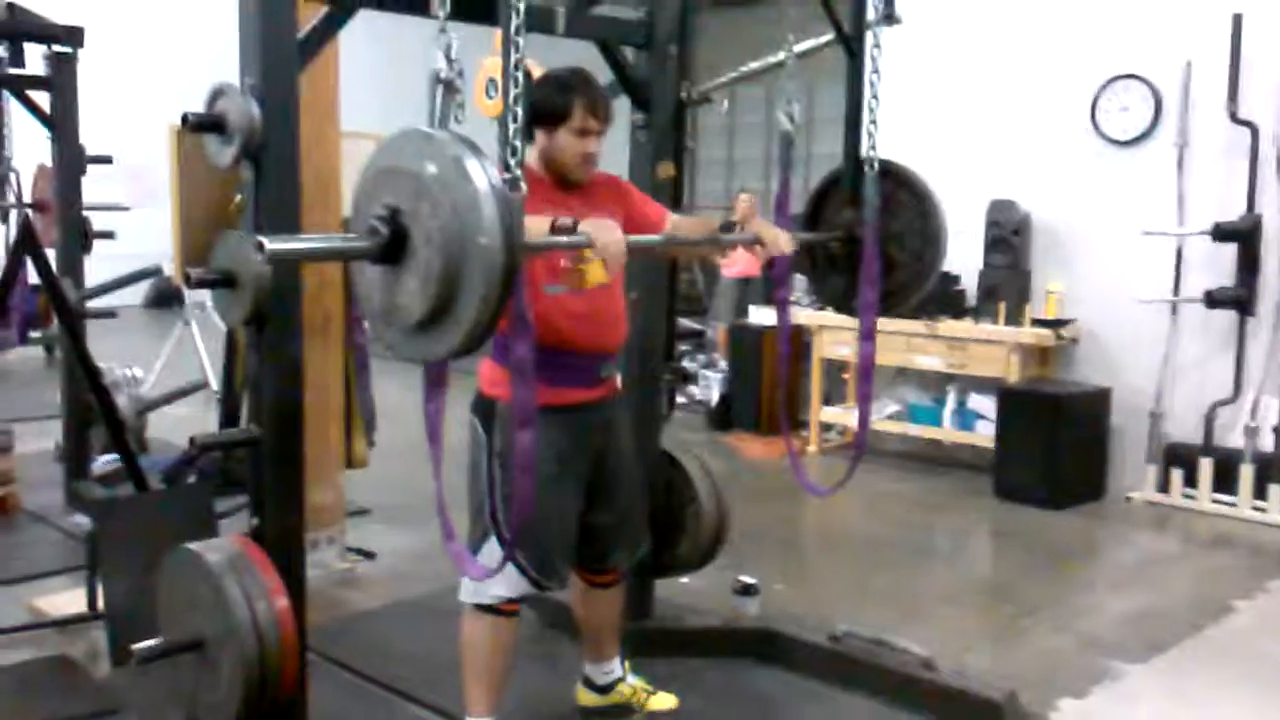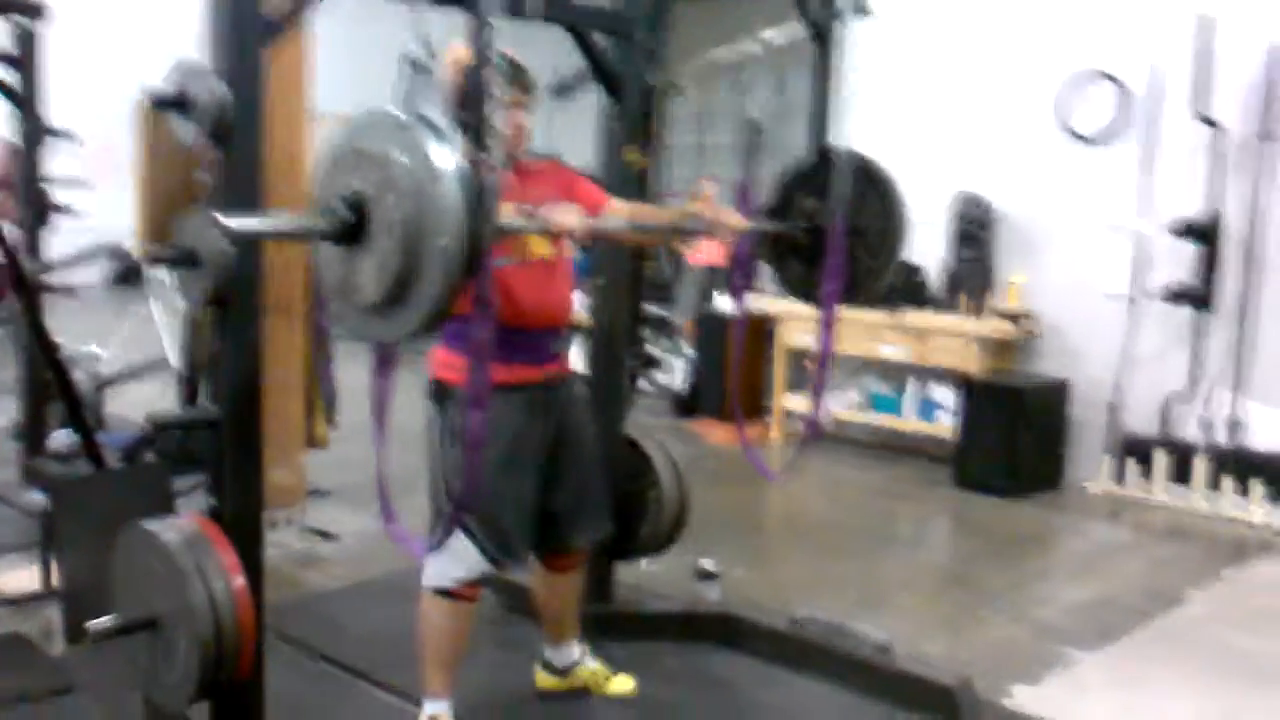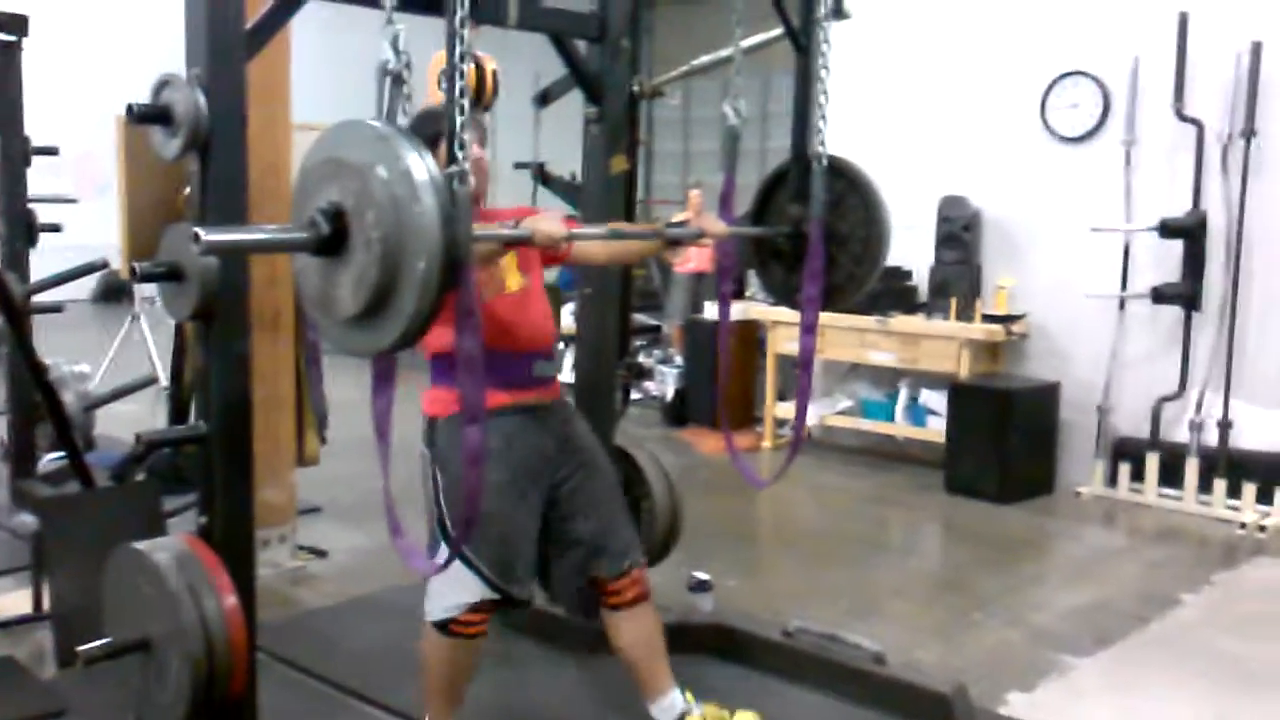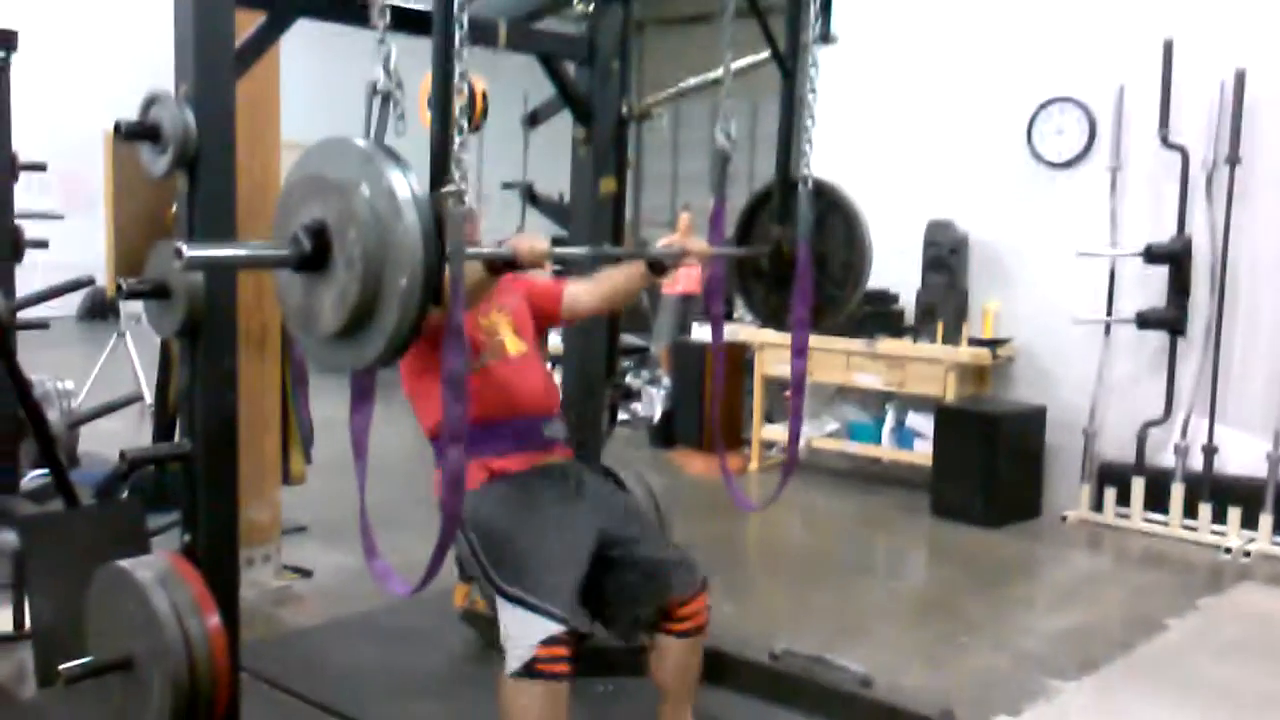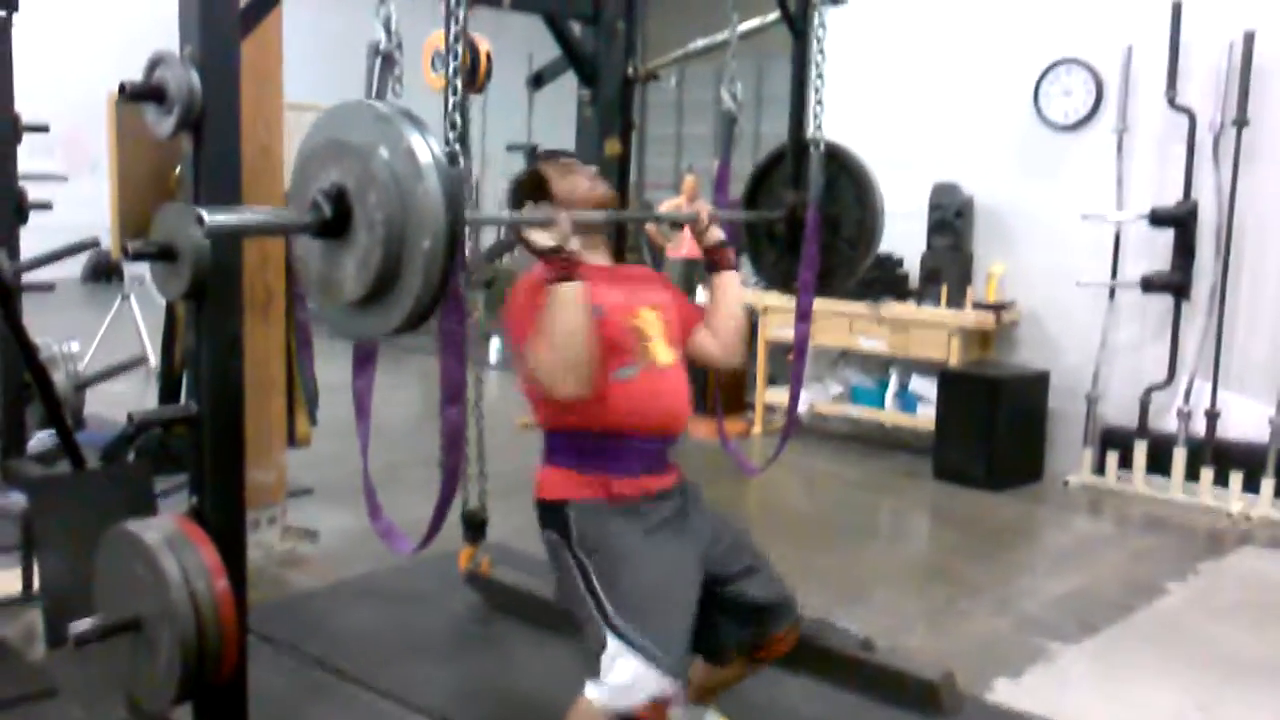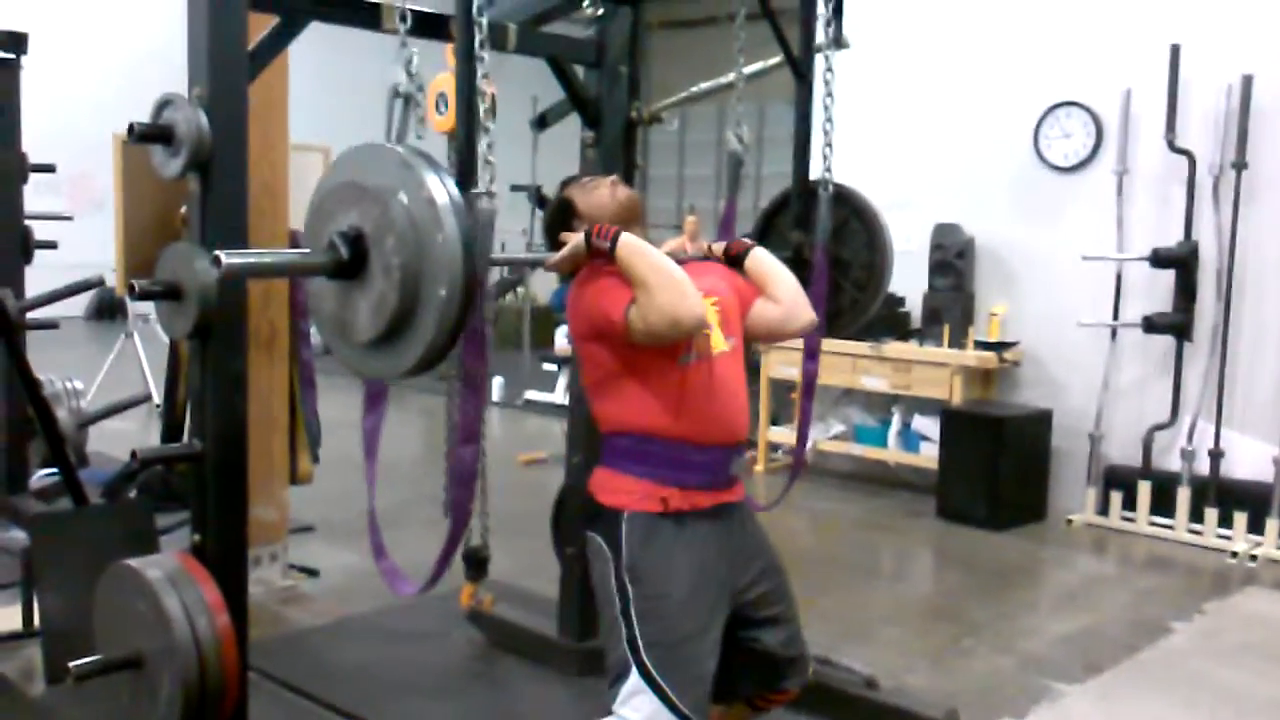
dt=0.5s
person 1, frame 1
left shoulder: (608, 192)
left elbow: (677, 227)
left wrist: (744, 228)
right wrist: (575, 230)
left hip: (598, 400)
left knee: (607, 551)
right knee: (503, 568)
person 1, frame 2
left shoulder: (553, 178)
left elbow: (622, 216)
left wrist: (698, 215)
right wrist: (538, 216)
left hip: (553, 380)
left knee: (568, 534)
right knee: (461, 551)
left ankle: (562, 660)
person 1, frame 3
left shoulder: (518, 221)
left elbow: (598, 248)
right wrist: (518, 234)
left hip: (549, 410)
right hip: (476, 423)
left knee: (618, 566)
right knee: (467, 592)
person 1, frame 4
left shoulder: (512, 292)
left elbow: (591, 296)
right elbow: (437, 302)
left wrist: (657, 261)
left hip: (564, 473)
right hip: (491, 486)
left knee: (682, 593)
right knee: (543, 634)
person 1, frame 5
left shoulder: (648, 283)
right shoulder: (544, 287)
left elbow: (726, 349)
right elbow: (566, 384)
left wrist: (719, 252)
right wrist: (561, 264)
left hip: (666, 492)
right hip: (592, 504)
left knee: (769, 622)
person 1, frame 6
left shoulder: (709, 276)
right shoulder: (599, 285)
left elbow: (796, 316)
right elbow: (681, 316)
left wrist: (738, 249)
right wrist: (609, 242)
left hip: (725, 509)
right hip: (645, 519)
left knee: (777, 670)
